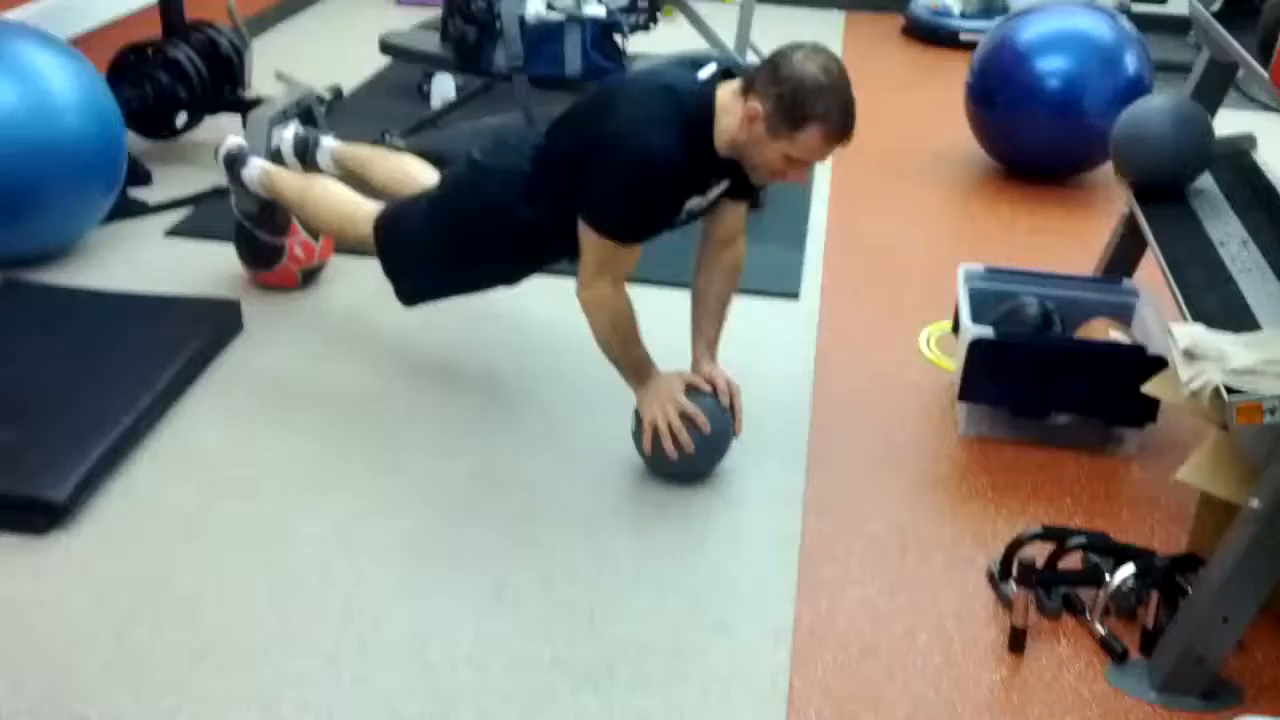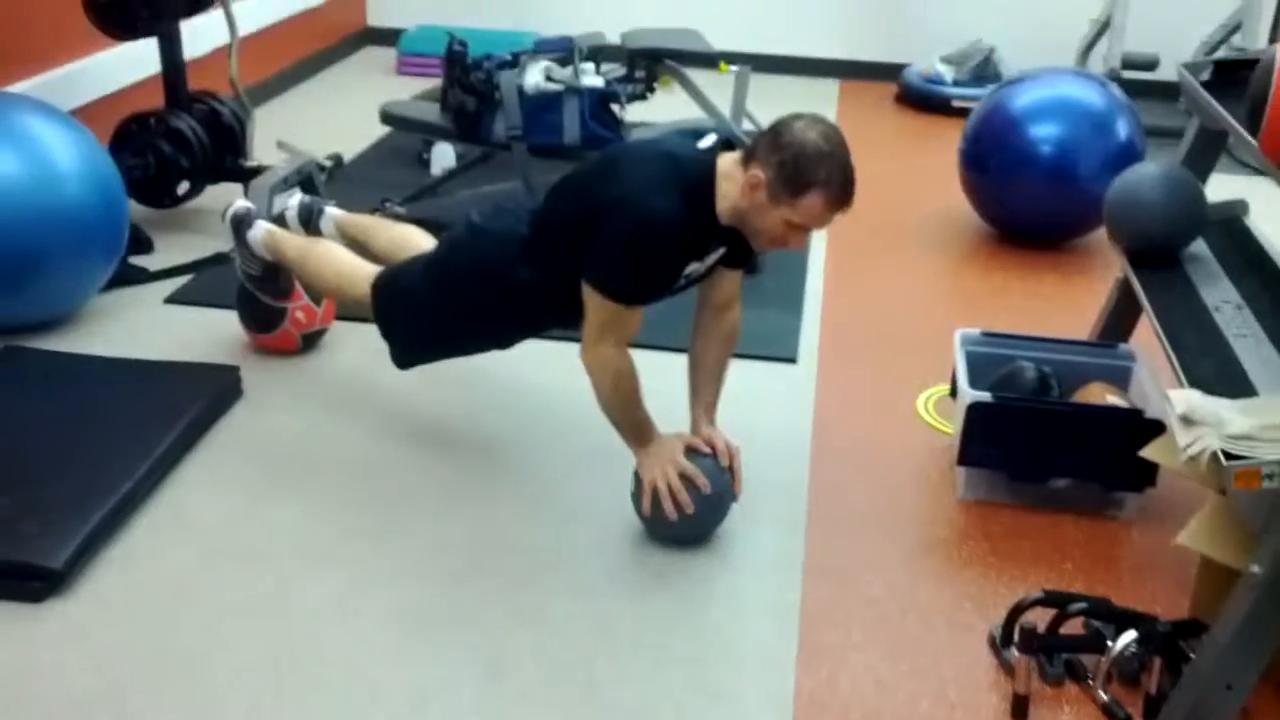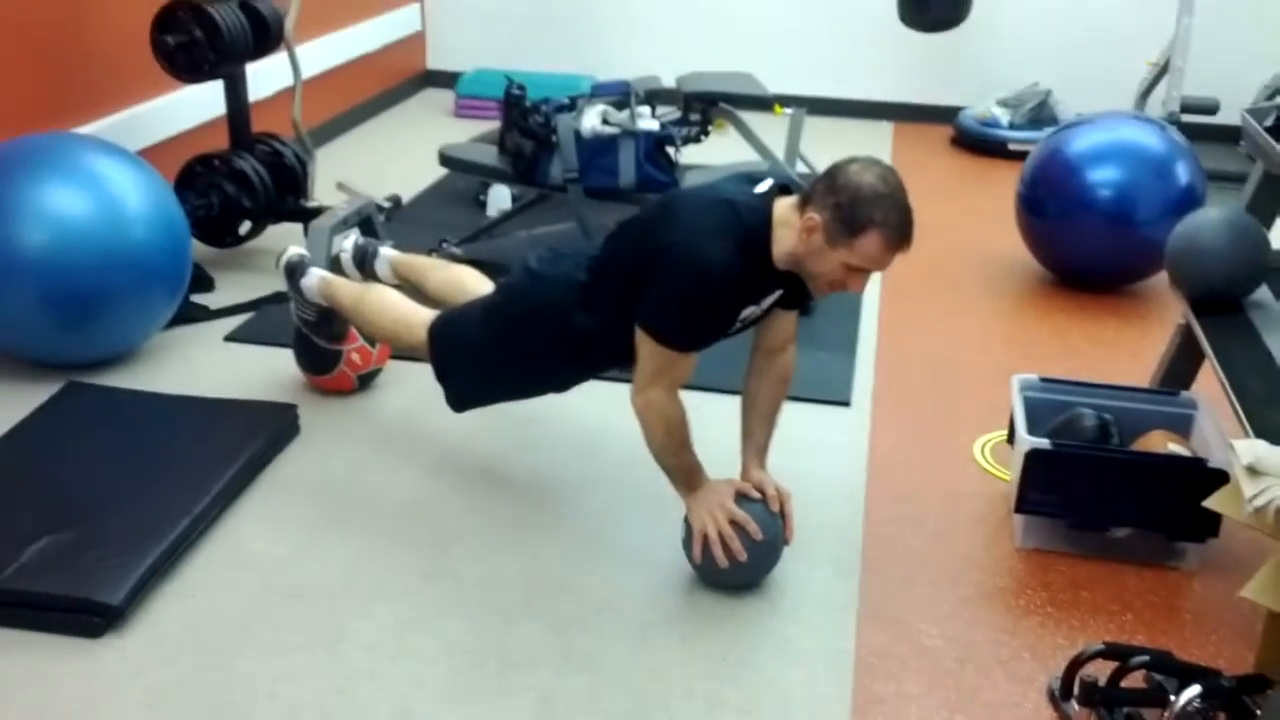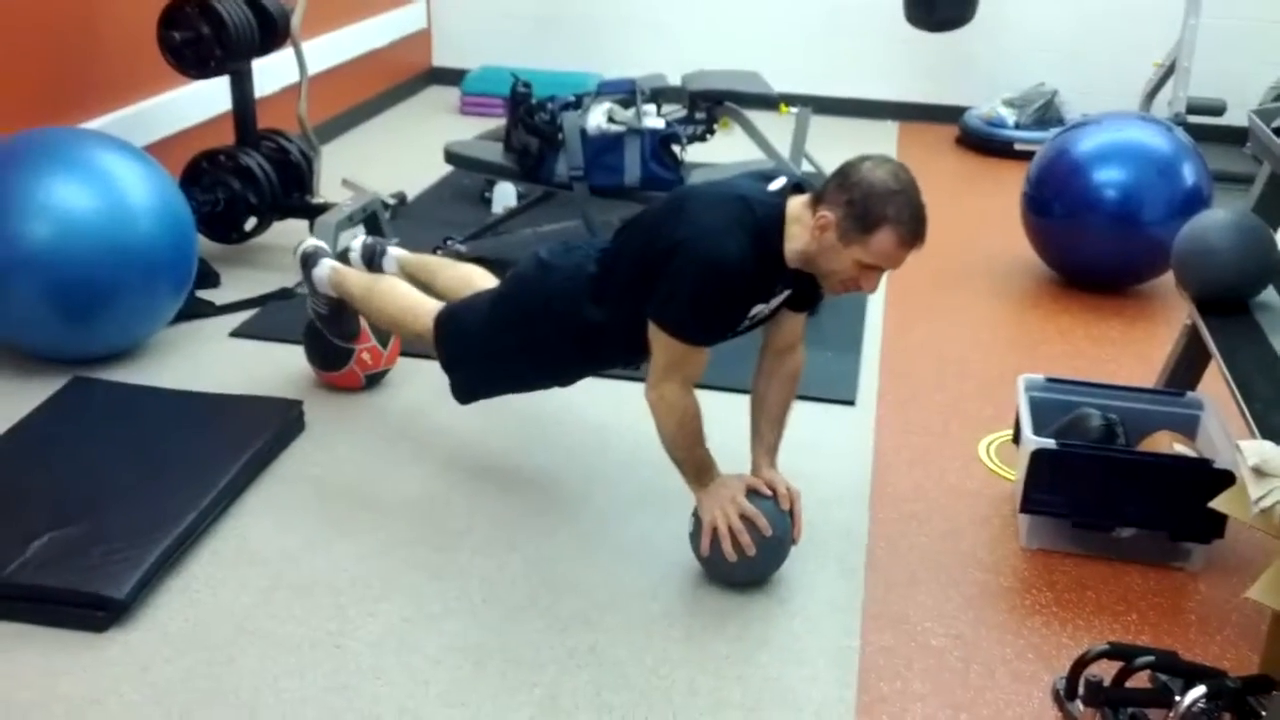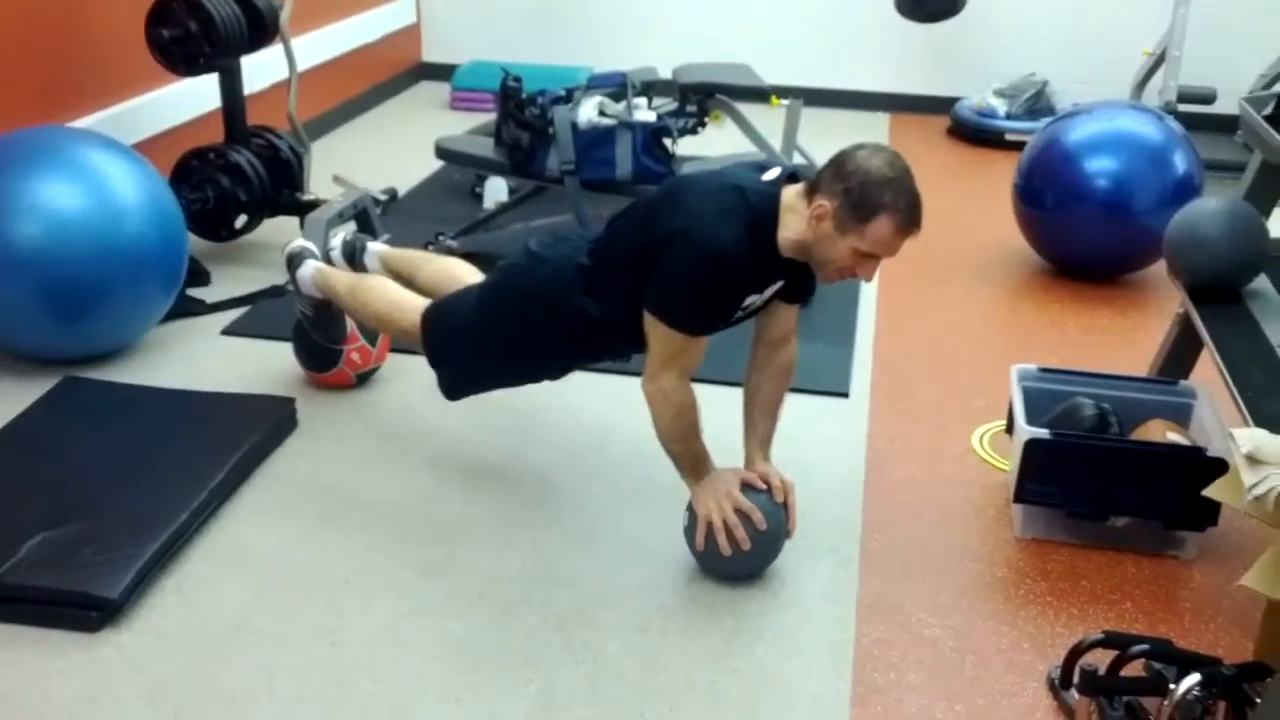
dt=0.5s
person 1, frame 1
left shoulder: (745, 117)
right shoulder: (648, 145)
left elbow: (725, 243)
right elbow: (598, 285)
left wrist: (705, 357)
right wrist: (647, 384)
left hip: (555, 189)
right hip: (502, 210)
left knee: (427, 191)
right knee: (379, 228)
left ankle: (318, 147)
right ankle: (255, 172)
person 1, frame 2
left shoulder: (742, 190)
right shoulder: (651, 210)
left elbow: (720, 311)
right elbow: (603, 347)
left wrist: (704, 422)
right wrist: (647, 446)
left hip: (549, 258)
right hip: (498, 276)
left knee: (425, 258)
right knee: (379, 289)
left ankle: (319, 218)
right ankle: (260, 235)
person 1, frame 3
left shoulder: (798, 231)
right shoulder: (706, 257)
left elbow: (774, 351)
right elbow: (653, 391)
left wrist: (755, 464)
right wrist: (697, 491)
left hip: (605, 300)
right hip: (554, 319)
left knee: (482, 299)
right knee: (434, 335)
left ankle: (375, 257)
right ankle: (314, 280)
person 1, frame 4
left shoulder: (810, 232)
right shoulder: (718, 251)
left elbow: (783, 353)
right elbow: (668, 386)
left wrist: (765, 463)
right wrist: (707, 485)
left hip: (609, 295)
right hip: (561, 310)
left knee: (485, 296)
right knee: (441, 326)
left ankle: (383, 256)
right ankle: (329, 273)
person 1, frame 5
left shoulder: (802, 223)
right shoulder: (713, 241)
left elbow: (775, 346)
right elbow: (664, 379)
left wrist: (758, 457)
right wrist: (702, 480)
left hip: (601, 291)
right hip: (552, 304)
left knee: (471, 294)
right knee: (429, 324)
left ankle: (366, 253)
right ankle: (315, 274)
